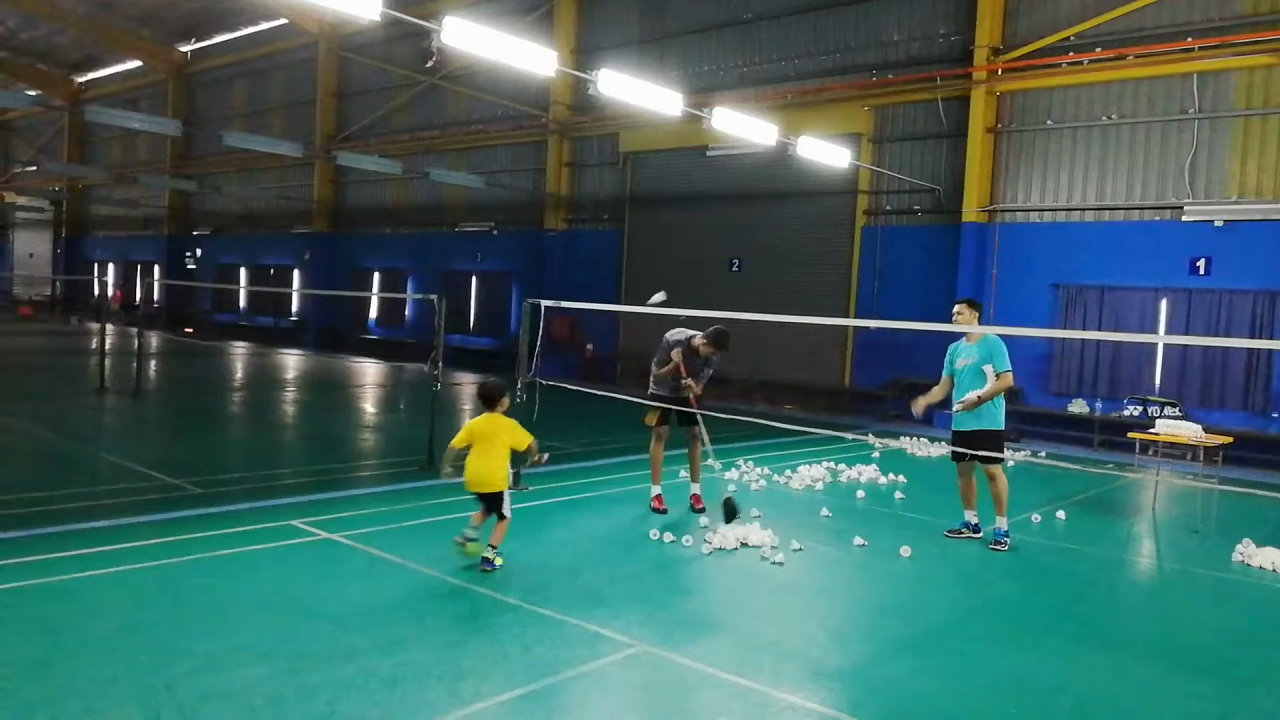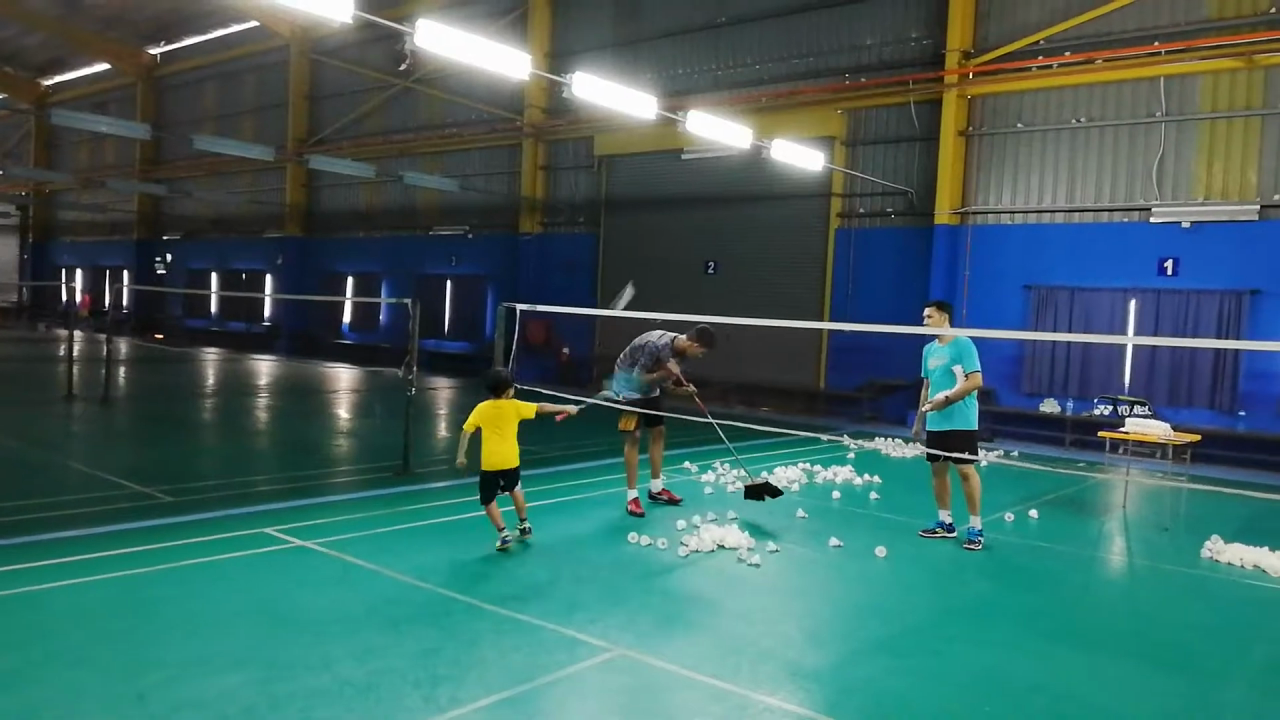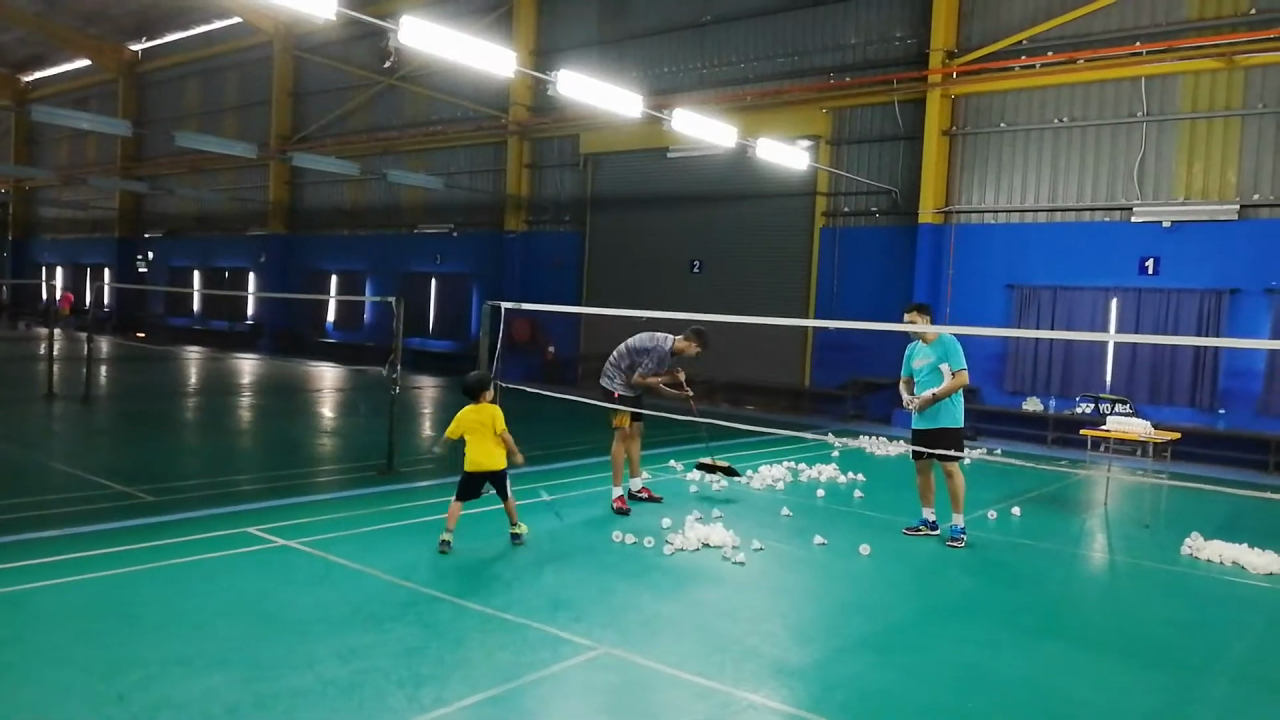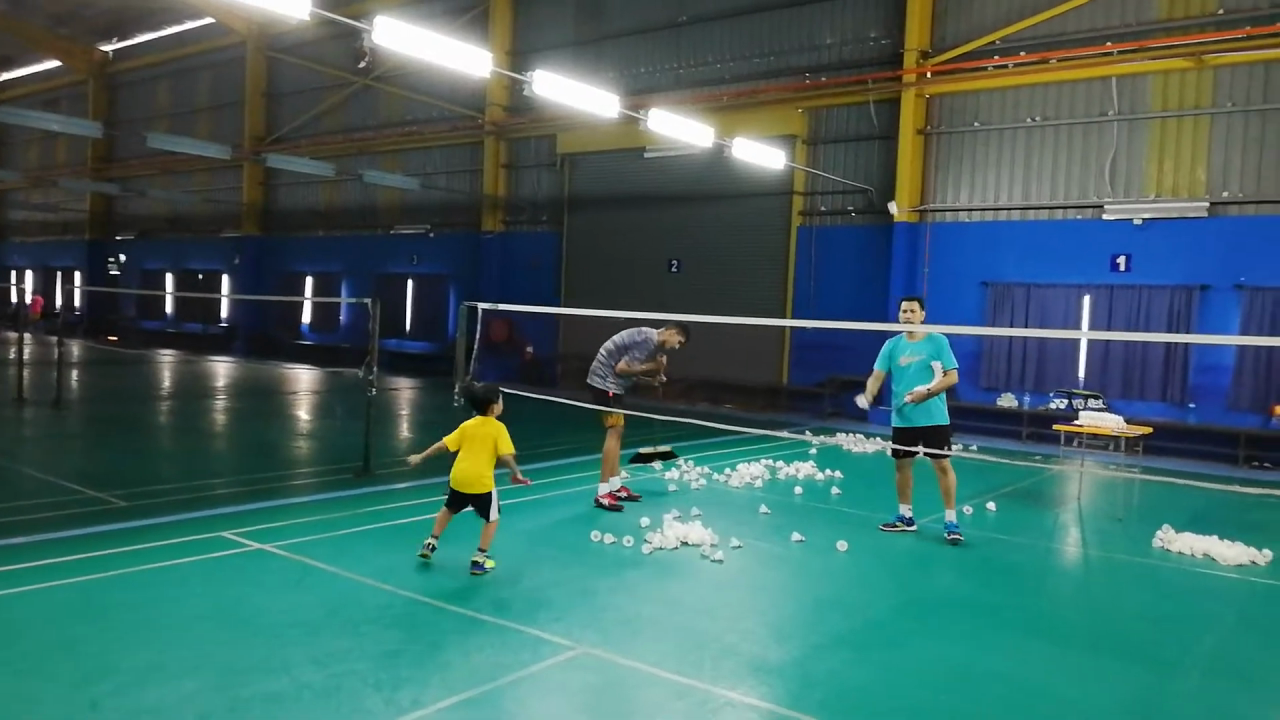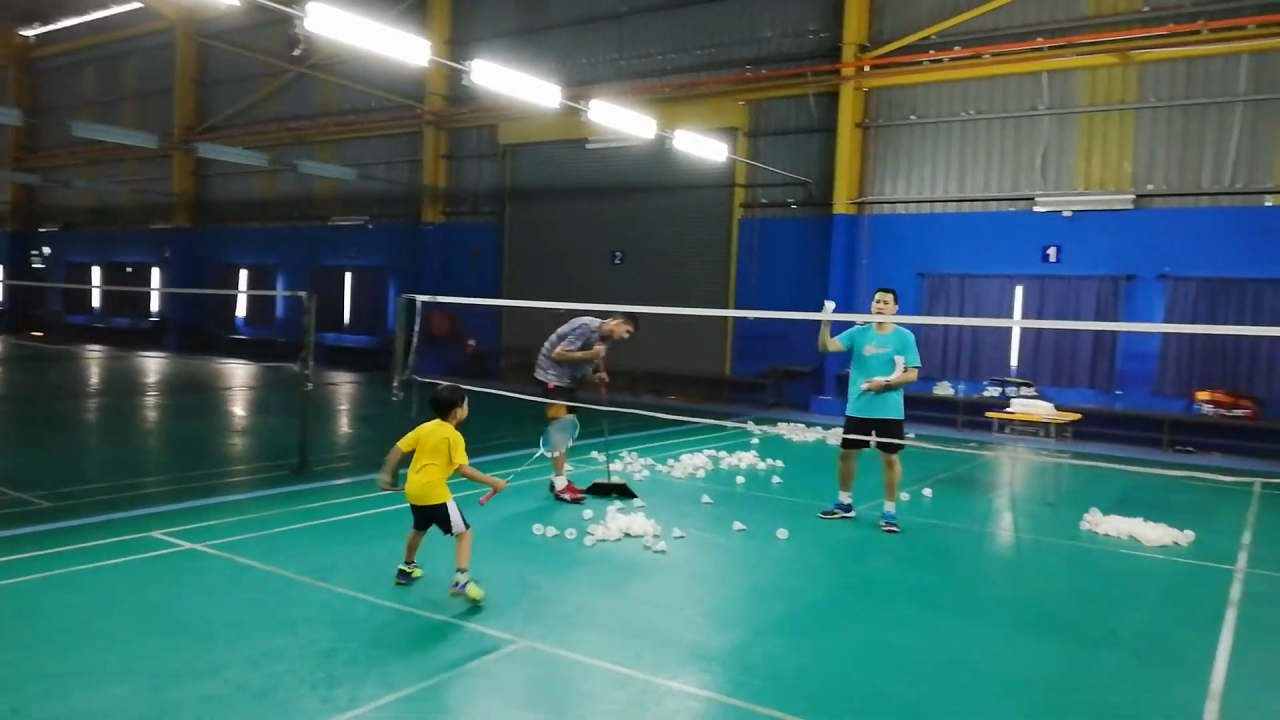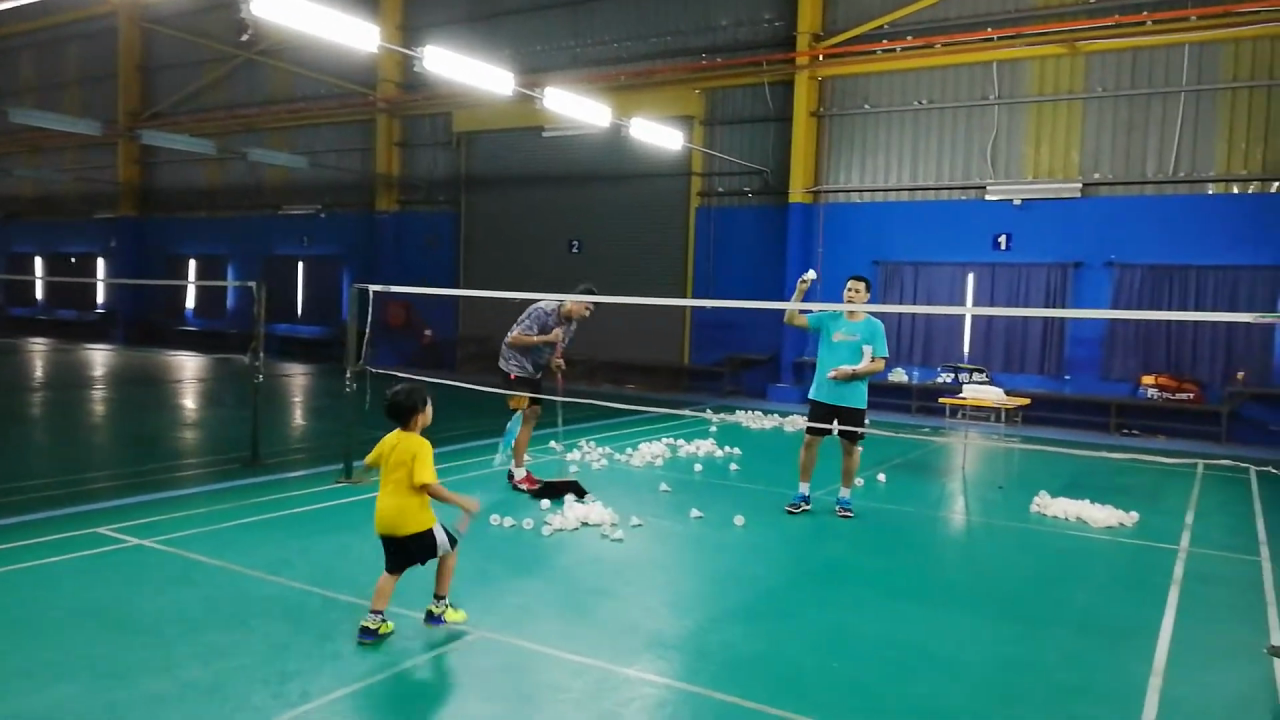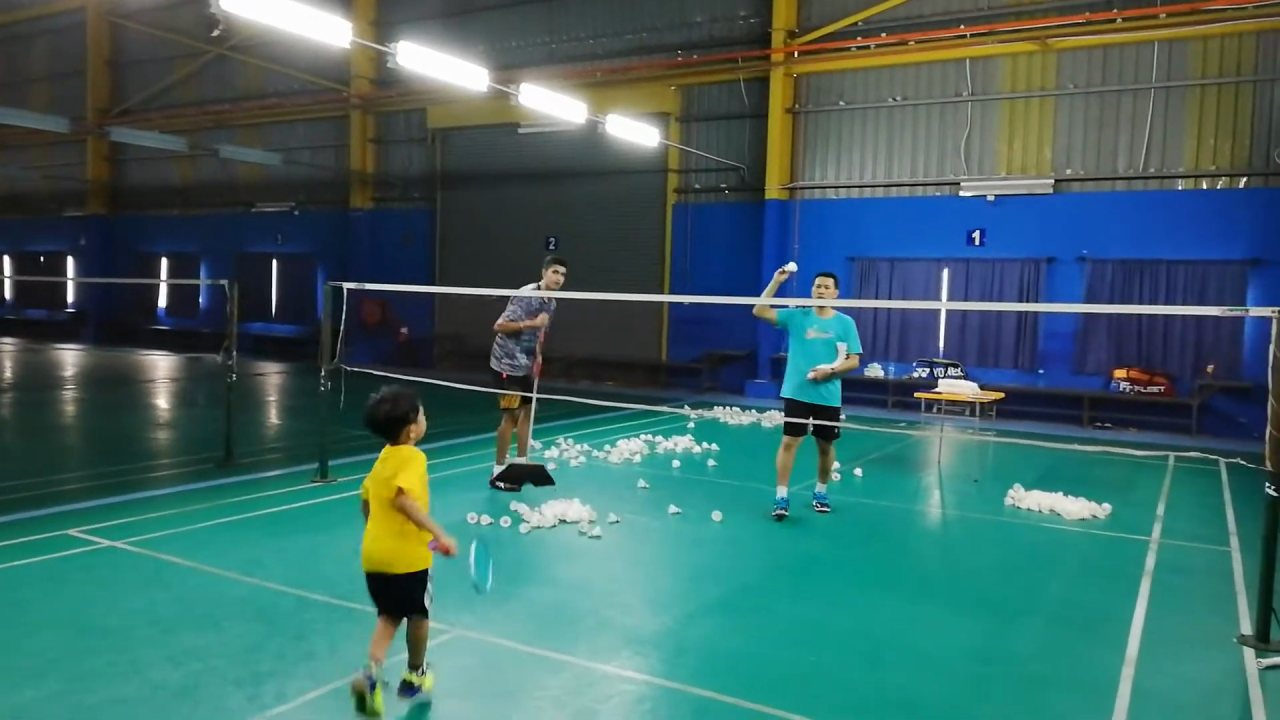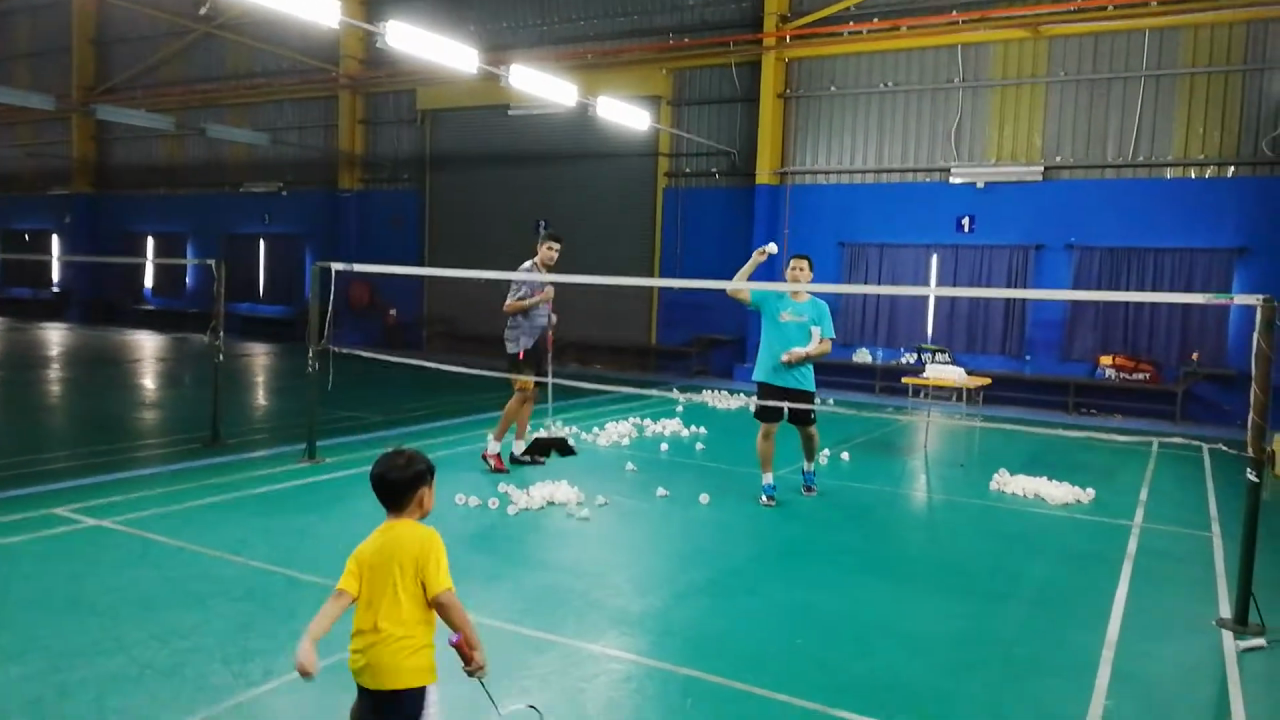
dt=0.4s
person 1, frame 1
left shoulder: (993, 343)
right shoulder: (954, 349)
left elbow: (1007, 380)
right elbow: (945, 386)
left wrist: (977, 399)
right wrist: (925, 400)
left hip: (988, 421)
right hip: (960, 422)
left knee: (993, 470)
right knee: (963, 470)
left ankle: (1002, 528)
right ankle: (971, 523)
person 1, frame 2
left shoulder: (963, 345)
right shoulder: (928, 349)
left elbow: (976, 381)
left wrist: (946, 399)
right wrist: (919, 418)
left hip: (960, 422)
right hip: (935, 423)
left knee: (966, 470)
right knee: (938, 469)
left ankle: (976, 528)
right ankle: (945, 522)
person 1, frame 3
left shoulder: (948, 343)
right shoulder: (912, 349)
left elbow: (962, 379)
right elbow: (905, 381)
left wrist: (932, 397)
right wrist: (906, 396)
left hip: (947, 419)
right hip: (921, 420)
left knee: (950, 467)
right knee: (922, 467)
left ankle: (958, 525)
right ankle: (929, 520)
person 1, frame 4
left shoulder: (938, 342)
right shoulder: (892, 345)
left elbow: (952, 377)
right elbow: (877, 376)
left wrist: (927, 393)
right wrist: (867, 395)
left hip: (934, 417)
right hip: (902, 418)
left knee: (942, 465)
right knee: (902, 465)
left ankle: (951, 521)
right ankle: (905, 516)
person 1, frame 5
left shoulder: (904, 337)
right shoulder: (858, 333)
left elbow: (912, 374)
right elbow: (827, 347)
left wrist: (885, 383)
right wrist: (825, 325)
left hip: (890, 410)
right hip: (857, 408)
left knee: (890, 458)
right knee: (847, 454)
left ankle: (889, 511)
right ankle: (844, 503)
person 1, frame 6
left shoulder: (874, 326)
right shoulder: (828, 319)
left elbow: (879, 364)
right elbow: (791, 320)
left wrist: (852, 372)
right wrist: (799, 293)
left hip: (853, 399)
right hip: (821, 394)
left knee: (850, 447)
right knee: (810, 441)
left ankle: (844, 498)
right ankle: (803, 495)
person 1, frame 7
left shoulder: (845, 323)
right shoulder: (796, 316)
left elbow: (853, 361)
right elbow: (759, 311)
left wrist: (830, 371)
right wrist: (776, 282)
left hip: (828, 396)
right hip: (796, 393)
left knee: (826, 446)
right knee: (789, 442)
left ankle: (820, 492)
right ankle: (781, 498)
person 1, frame 8
left shoulder: (819, 307)
right shoulder: (770, 298)
left elbow: (826, 346)
right elbow: (733, 291)
left wrist: (804, 354)
right wrist: (754, 262)
left hip: (802, 380)
right hip: (770, 377)
left knee: (808, 430)
right knee: (767, 429)
left ankle: (809, 470)
right ankle: (767, 484)
person 2, frame 1
left shoulder: (473, 423)
right shoulder: (509, 425)
left elbow: (453, 446)
right elbow: (530, 443)
left wrist: (446, 466)
right wrist: (536, 456)
left hip: (473, 479)
right hip: (494, 481)
left knee: (488, 508)
right knee: (504, 518)
left ankle: (469, 533)
right ankle: (490, 555)
person 2, frame 2
left shoulder: (481, 408)
right shoulder: (514, 406)
left elbow: (466, 432)
right elbow: (541, 408)
left wrist: (461, 455)
right wrist: (567, 408)
left hip: (490, 463)
right hip: (510, 461)
left knee: (488, 501)
right knee: (514, 490)
left ankle: (504, 534)
right ankle: (524, 525)
person 2, frame 3
left shoulder: (462, 414)
right shoulder: (493, 410)
left elbow: (448, 436)
right elbow: (504, 435)
left wrist: (439, 447)
right wrist: (516, 455)
left hip: (474, 465)
right hip: (496, 464)
left knee: (458, 500)
right knee: (507, 497)
left ankle: (447, 537)
right ankle: (515, 530)
person 2, frame 4
left shoulder: (467, 426)
right shoulder: (499, 428)
left elbow: (443, 444)
right elbow: (506, 456)
left wrist: (421, 456)
right wrist: (516, 473)
left hip: (458, 480)
right hip: (482, 483)
left knee: (448, 509)
right knee: (492, 519)
left ankle: (431, 543)
right ankle: (479, 559)
person 2, frame 5
left shoulder: (425, 428)
right shoulder: (454, 436)
left elbow: (398, 449)
right elbow: (464, 469)
left wrist: (386, 473)
right wrist: (493, 482)
left hip: (413, 490)
right hip: (433, 493)
left knee: (419, 528)
right knee: (464, 532)
left ankle: (406, 568)
right ankle: (461, 580)
person 2, frame 6
left shoulder: (388, 440)
right shoulder: (420, 446)
left elbow: (368, 465)
right elbow: (428, 486)
left wrist: (361, 474)
right wrist: (462, 502)
left hip: (386, 519)
right hip: (413, 521)
left knee: (393, 569)
right knee: (448, 550)
left ankle: (373, 621)
right ankle: (439, 607)
person 2, frame 7
left shoulder: (383, 458)
right shoulder: (413, 457)
left elbow: (366, 501)
right elbow: (403, 499)
right wrist: (439, 534)
left hip: (374, 554)
right hip: (408, 556)
left knee: (389, 615)
right knee: (418, 614)
left ankle: (370, 676)
right ankle: (414, 676)
person 2, frame 8
left shoulder: (366, 548)
right shoulder: (426, 540)
left elbow: (339, 599)
right elbow: (441, 598)
left wrist: (308, 642)
right wrist: (474, 645)
left hip: (366, 661)
right hip: (407, 668)
person 3, frame 1
left shoulder: (712, 354)
right shoulder: (672, 340)
left elbow: (700, 386)
right elbow: (655, 376)
left wrist: (694, 388)
right wrist: (673, 365)
left hip: (689, 391)
right hip: (662, 389)
left knee: (695, 434)
right knee: (659, 433)
left ankle: (695, 493)
right ankle: (655, 493)
person 3, frame 2
left shoulder: (680, 351)
right shoulder: (655, 345)
left elbow: (665, 383)
right elbow: (636, 379)
left wrist: (681, 389)
right wrist: (663, 373)
left hip: (650, 390)
right hip: (629, 388)
left knee: (658, 432)
right knee: (634, 437)
left ankle: (656, 489)
right ankle: (632, 496)
person 3, frame 3
left shoulder: (669, 348)
right shoulder: (660, 349)
left elbow: (650, 381)
right elbow: (637, 380)
left wrist: (677, 393)
right wrist: (667, 378)
left hip: (630, 386)
right hip: (617, 383)
left knee: (636, 431)
right knee: (623, 433)
left ankle: (636, 487)
right ankle: (617, 495)
person 3, frame 4
left shoulder: (650, 340)
right shoulder: (647, 341)
right elbow: (621, 369)
left wrist: (651, 379)
right wrist: (651, 366)
left hip: (610, 383)
right hip: (605, 382)
left knee: (617, 431)
right knee: (614, 431)
left ankle: (615, 486)
right ankle: (602, 493)
person 3, frame 5
left shoulder: (604, 338)
right shoulder: (586, 328)
right elbow: (557, 354)
left wrist: (596, 376)
right wrist: (589, 355)
left hip: (566, 378)
right hip: (551, 374)
left ankle: (560, 480)
right ankle: (559, 485)
person 3, frame 6
left shoulder: (570, 325)
right shoulder: (542, 312)
left elbow: (553, 351)
right elbow: (514, 339)
left wrist: (555, 363)
right wrist: (547, 338)
left hip: (533, 369)
right hip: (515, 365)
left knee: (534, 412)
right knee: (522, 414)
left ankle: (516, 467)
right ankle: (519, 475)
person 3, frame 7
left shoulder: (551, 303)
right shoulder: (525, 296)
right elbow: (499, 326)
left wrist: (537, 355)
right wrist: (532, 323)
left hip: (525, 363)
right hip: (507, 363)
left knee: (529, 409)
right knee: (511, 414)
left ankle: (521, 463)
right ankle: (498, 473)
person 3, frame 8
left shoulder: (544, 275)
right shoulder: (526, 272)
right elbow: (508, 307)
left wrist: (548, 315)
right wrist: (539, 298)
left hip: (536, 341)
right hip: (521, 342)
left knee: (531, 393)
right knee: (522, 394)
left ankle: (519, 449)
right ankle: (492, 449)
